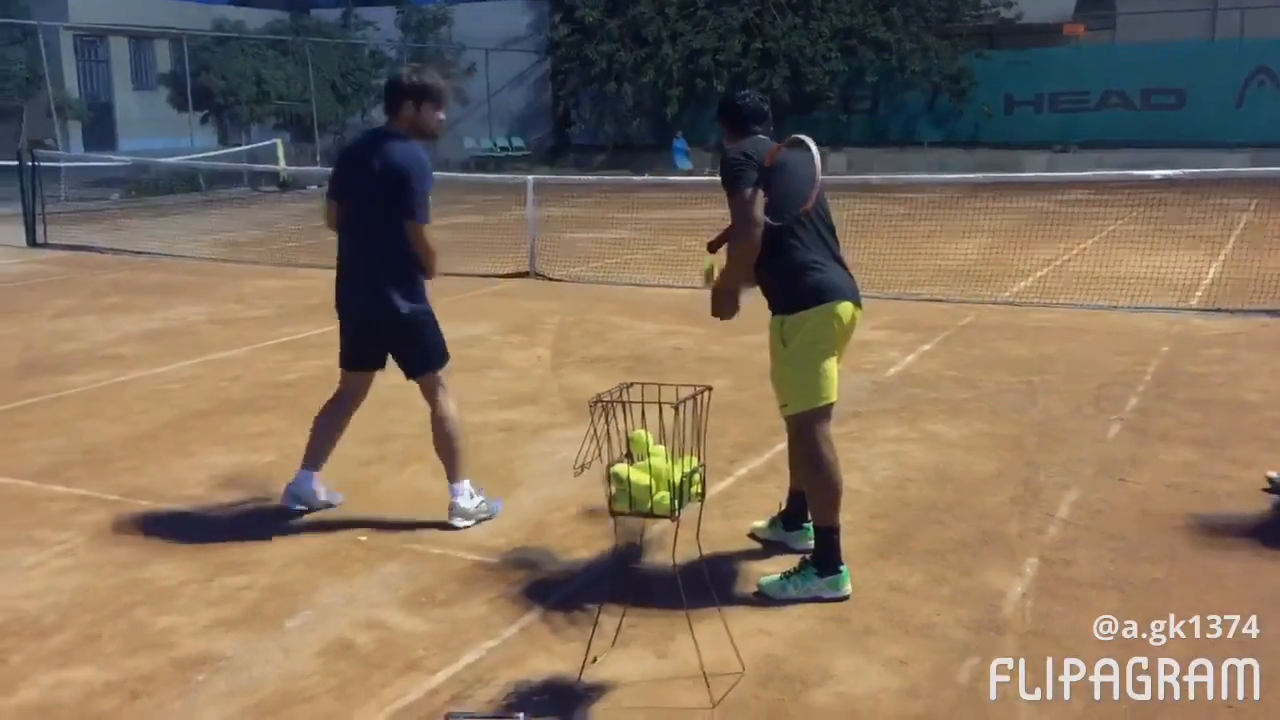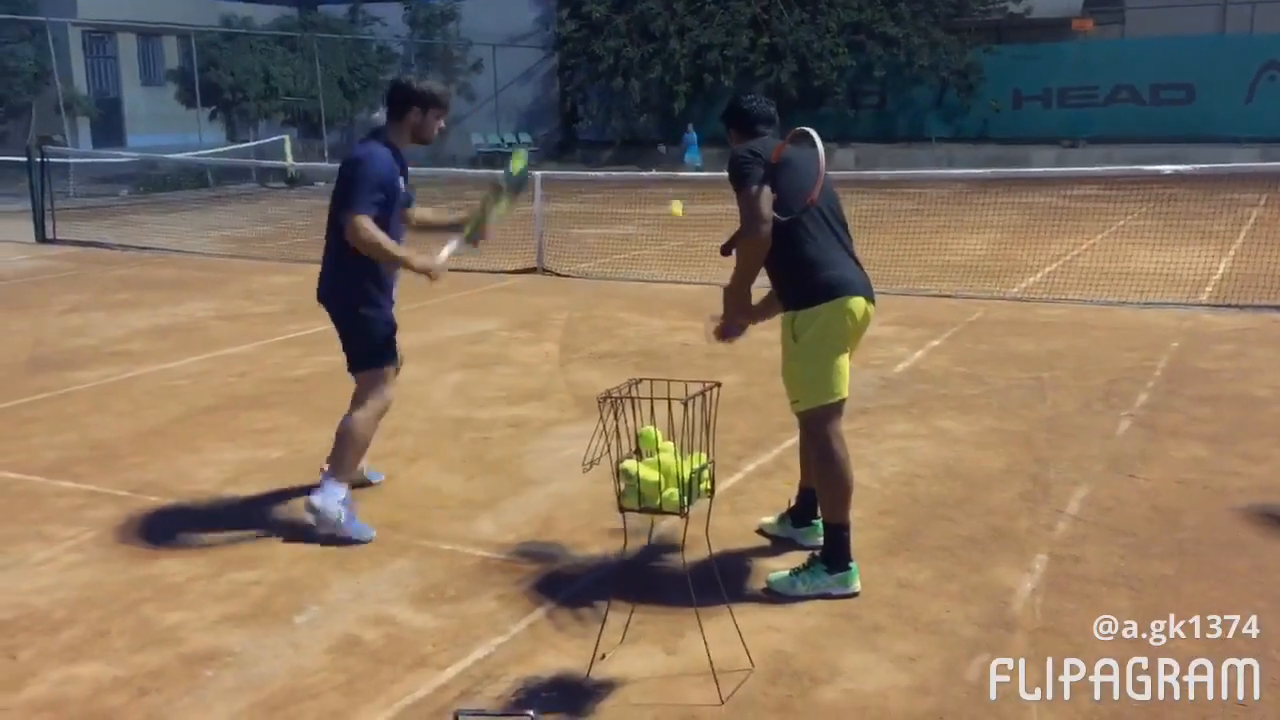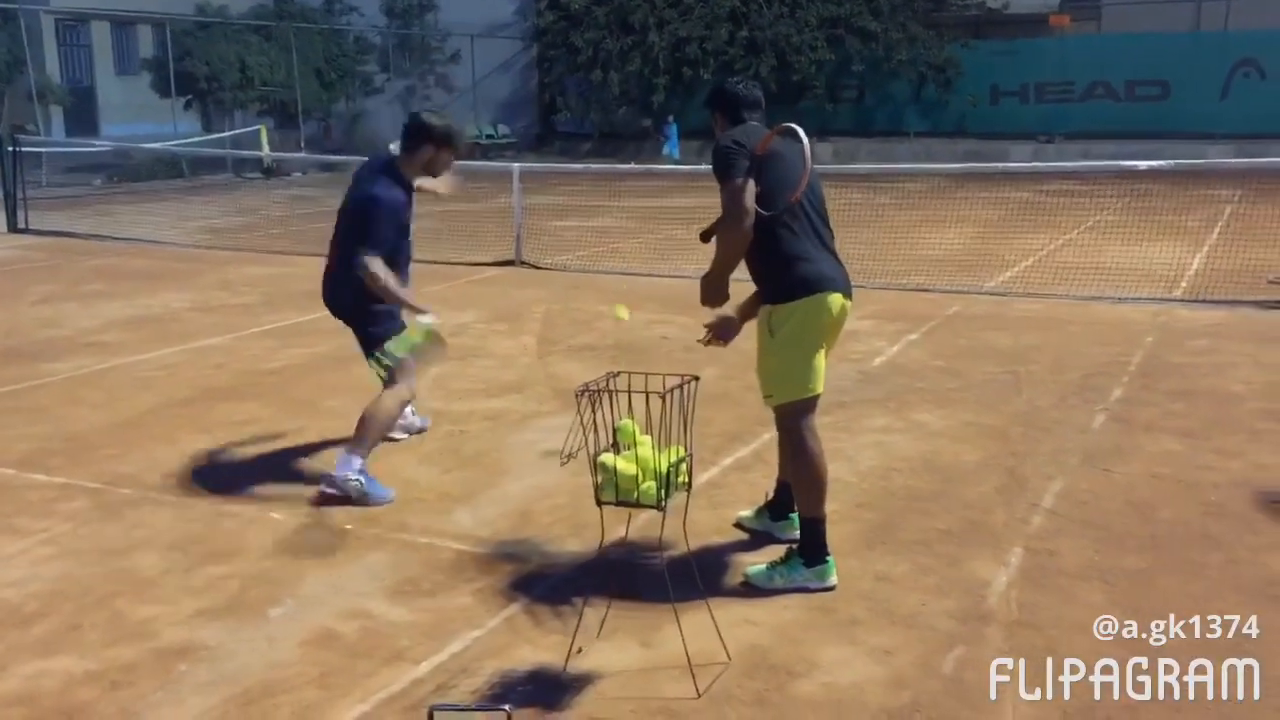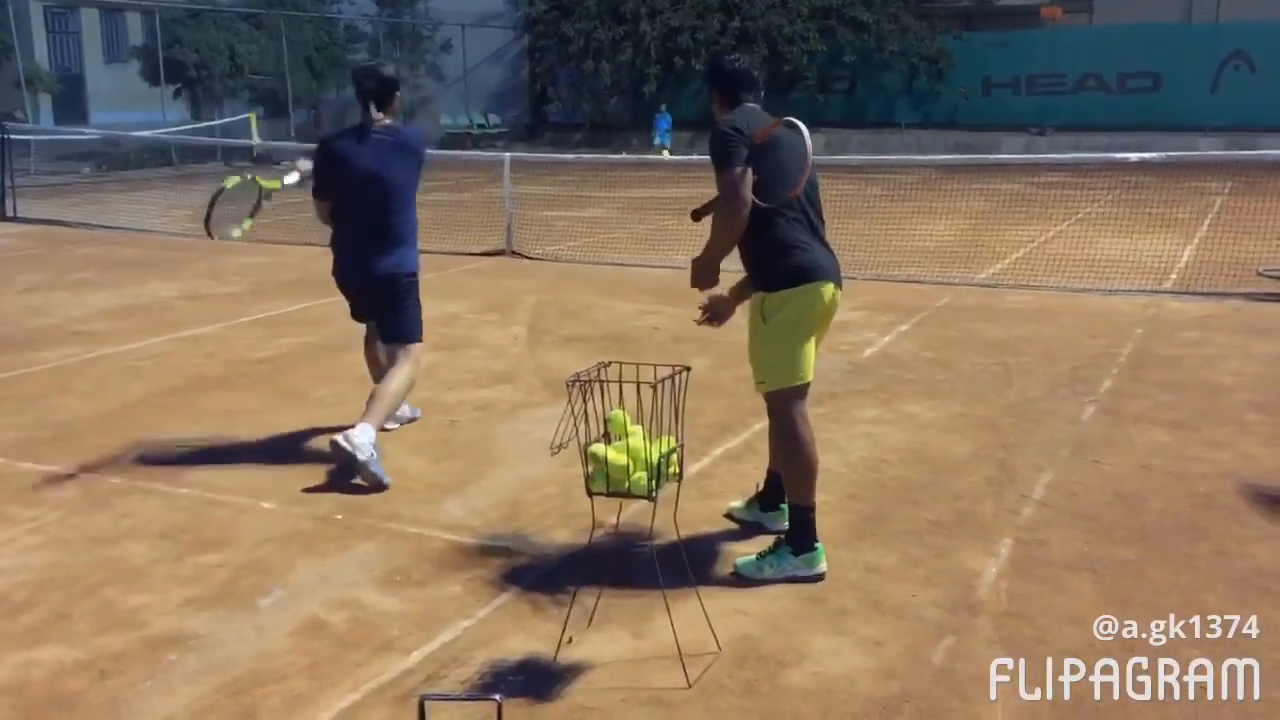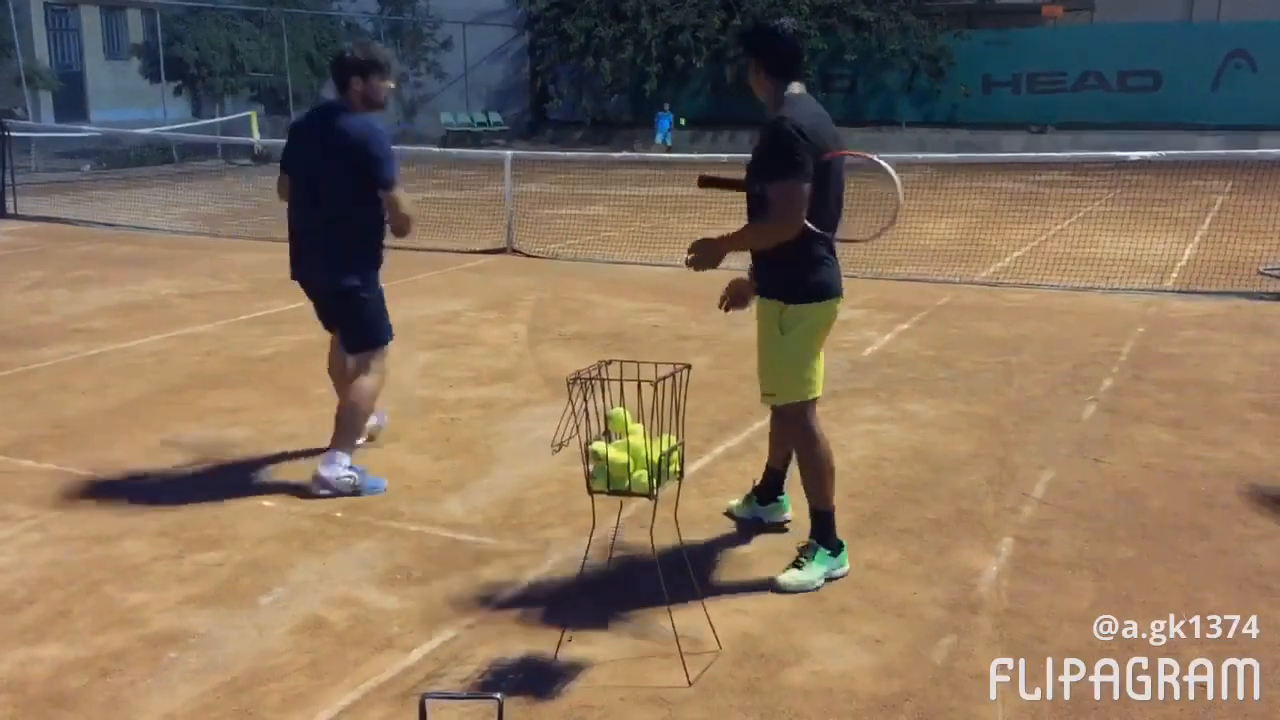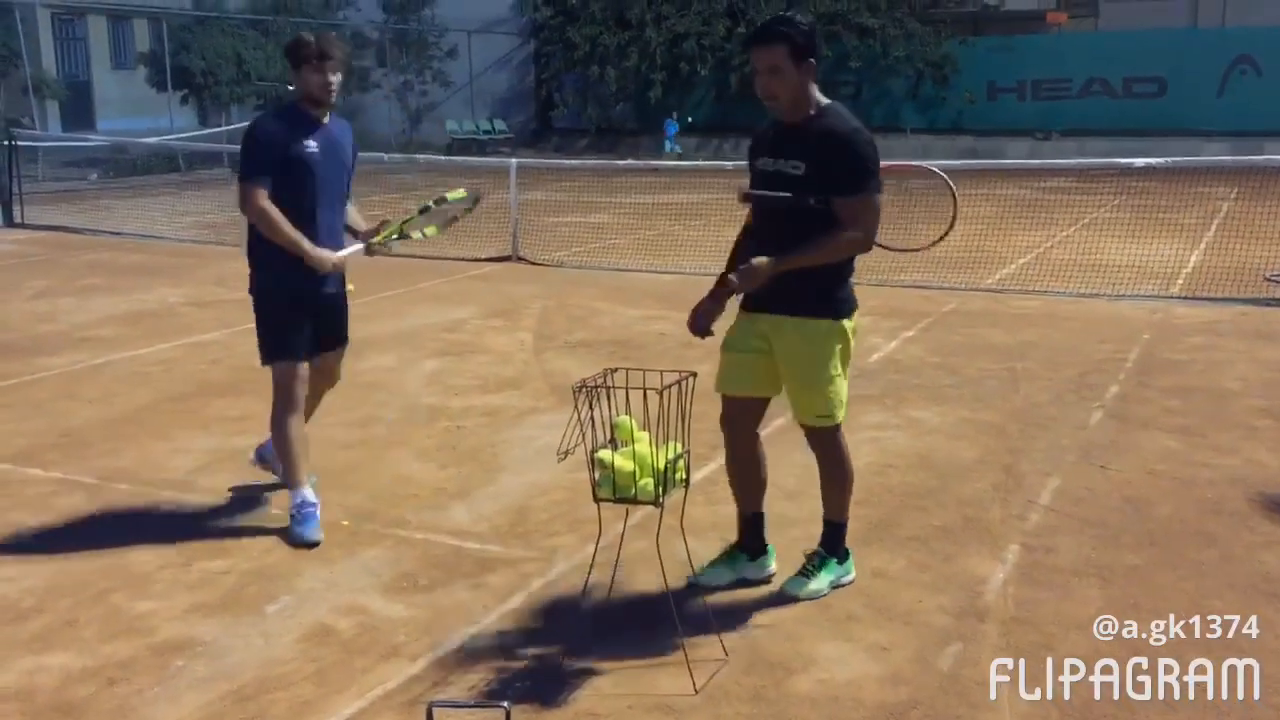
dt=0.5s
person 1, frame 1
left shoulder: (740, 157)
right shoulder: (793, 159)
left elbow: (752, 229)
left wrist: (726, 288)
right wrist: (741, 277)
left hip: (808, 304)
right hip: (838, 296)
left knee: (811, 426)
right knee: (801, 417)
left ankle: (828, 567)
right ankle: (795, 520)
person 1, frame 2
left shoulder: (748, 156)
right shoulder: (801, 159)
left elbow: (759, 226)
left wrist: (738, 289)
right wrist: (748, 315)
left hip: (823, 301)
right hip: (852, 292)
left knee: (823, 423)
right knee: (812, 414)
left ankle: (837, 564)
right ankle: (805, 516)
person 1, frame 3
left shoulder: (732, 145)
right shoulder: (787, 149)
left elbow: (741, 218)
left wrist: (715, 278)
right wrist: (739, 317)
left hip: (800, 296)
right hip: (830, 288)
left knee: (796, 417)
right knee: (790, 410)
left ankle: (814, 558)
right ankle: (781, 511)
person 1, frame 4
left shoulder: (731, 131)
right shoulder: (785, 135)
left elbow: (738, 206)
left wrist: (707, 262)
right wrist: (734, 296)
left hip: (791, 285)
right hip: (818, 276)
left knee: (787, 404)
right knee: (782, 399)
left ankle: (802, 545)
right ankle: (772, 501)
person 1, frame 5
left shoulder: (786, 126)
right shoulder: (808, 118)
left elbow: (786, 220)
left wrist: (720, 247)
right wrist: (755, 277)
left hip: (799, 295)
right hip: (792, 288)
left knee: (797, 412)
right knee: (782, 397)
left ankle: (827, 547)
right ankle: (769, 496)
person 1, frame 6
left shoulder: (846, 138)
right shoulder: (765, 139)
left elbow: (860, 233)
left wrist: (776, 267)
right wrist: (718, 294)
left hip: (818, 316)
right hip: (758, 311)
left knee: (823, 432)
right knee: (737, 424)
left ankle: (835, 555)
right ankle: (752, 550)
person 2, frame 1
left shoulder: (352, 151)
right shoulder: (410, 158)
left elbow: (334, 218)
right elbow: (420, 237)
right wrist: (429, 265)
left hip: (352, 295)
right hip: (396, 298)
left knee: (352, 389)
right knee: (439, 395)
left ankle: (305, 483)
right ankle: (462, 497)
person 2, frame 2
left shoulder: (388, 156)
right shoulder: (371, 159)
left elbow: (403, 215)
right elbow: (356, 229)
left wrist: (455, 223)
right wrist: (412, 261)
left hip: (363, 289)
right hip: (356, 293)
left knee: (386, 368)
right knee: (378, 393)
left ankle: (344, 461)
right ankle: (330, 499)
person 2, frame 3
left shoulder: (380, 168)
right shoulder: (386, 201)
right elbow: (370, 267)
left wrist: (432, 185)
right wrist: (413, 306)
left hip: (345, 290)
right hip: (362, 298)
left knee: (390, 351)
right knee: (402, 381)
left ankle: (399, 417)
right ankle: (347, 470)
person 2, frame 4
left shoulder: (331, 148)
right shoulder: (412, 141)
left elbow: (325, 214)
left hip: (349, 267)
right hip: (396, 268)
left knee: (377, 330)
right knee: (406, 361)
left ankle: (389, 407)
right ankle: (361, 436)
person 2, frame 5
left shoulder: (306, 124)
right shoulder: (369, 134)
left elbow: (286, 192)
right elbow: (395, 209)
right wrist: (401, 228)
left hip: (308, 261)
right hip: (348, 264)
left knee: (345, 345)
right knee: (371, 365)
left ankle: (358, 420)
right ankle: (335, 467)
person 2, frame 6
left shoulder: (342, 132)
right shoulder: (269, 129)
right elbow: (255, 204)
left wrist: (362, 229)
right wrist: (309, 252)
left hip: (326, 279)
right hip: (280, 281)
left knee: (325, 375)
right knee: (292, 385)
left ankle: (279, 448)
right ankle: (302, 499)
